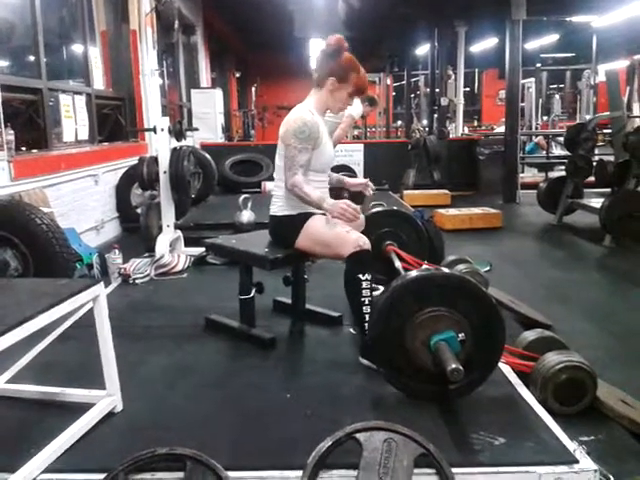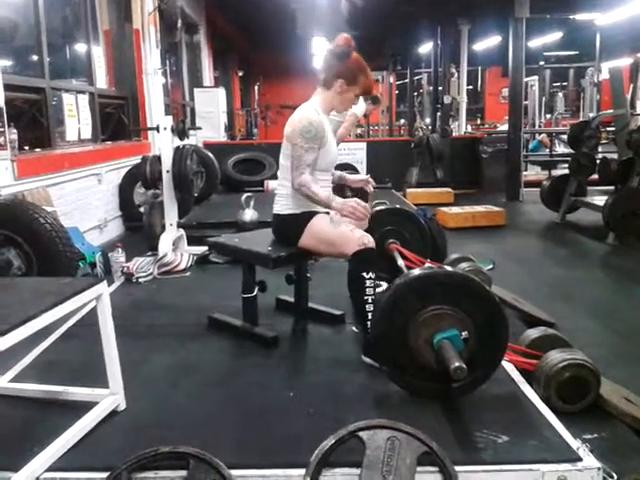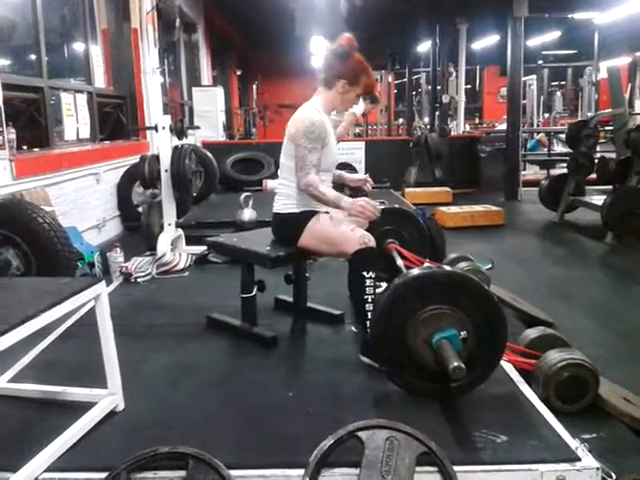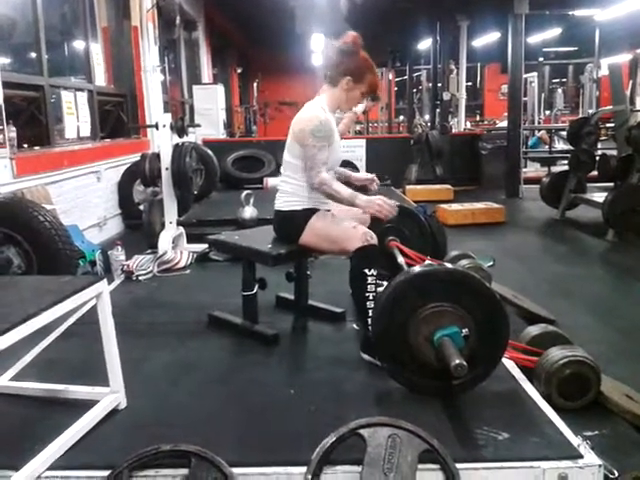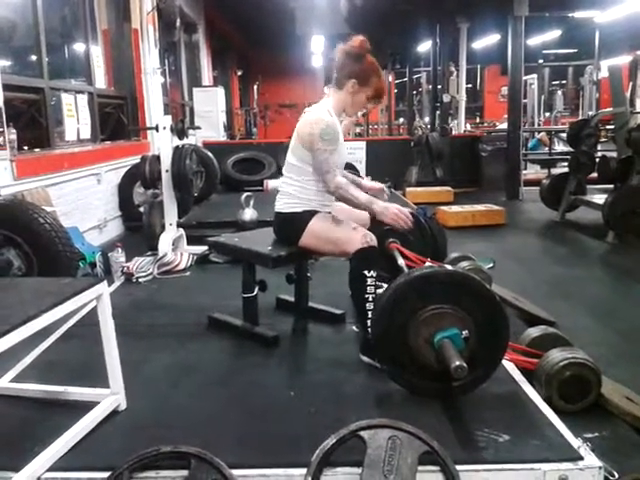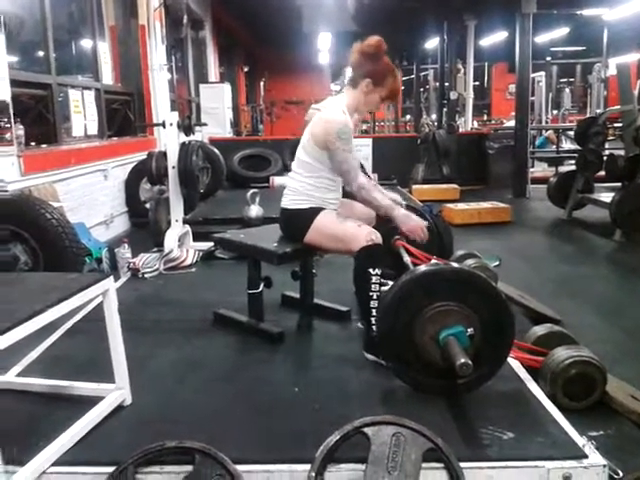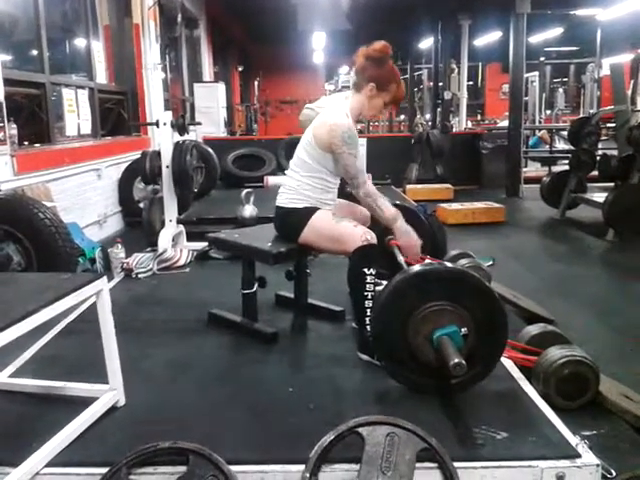
dt=0.1s
person 1, frame 1
left shoulder: (314, 118)
right shoulder: (304, 121)
right elbow: (294, 182)
left wrist: (345, 181)
right wrist: (327, 204)
left hip: (308, 213)
right hip: (291, 219)
left knee: (364, 223)
right knee: (357, 247)
left ankle: (366, 291)
right ankle: (370, 346)
person 1, frame 2
left shoulder: (318, 117)
right shoulder: (310, 120)
right elbow: (301, 182)
left wrist: (347, 178)
right wrist: (337, 204)
left hip: (310, 212)
right hip: (293, 218)
left knee: (364, 221)
right knee: (362, 245)
left ankle: (369, 293)
right ankle: (373, 345)
person 1, frame 3
left shoulder: (318, 116)
right shoulder: (312, 120)
right elbow: (306, 182)
left wrist: (345, 177)
right wrist: (346, 203)
left hip: (310, 211)
right hip: (293, 217)
left knee: (365, 221)
right knee: (362, 244)
left ankle: (369, 292)
right ankle: (371, 345)
person 1, frame 4
left shoulder: (321, 113)
right shoulder: (317, 119)
right elbow: (317, 179)
left wrist: (353, 176)
right wrist: (365, 199)
left hip: (310, 207)
right hip: (295, 214)
left knee: (369, 218)
right knee: (364, 242)
left ankle: (370, 295)
right ankle: (371, 343)
person 1, frame 5
left shoulder: (326, 115)
right shoulder: (323, 121)
right elbow: (332, 183)
left wrist: (362, 183)
right wrist: (378, 206)
left hip: (311, 209)
right hip: (295, 216)
left knee: (372, 221)
right knee: (364, 244)
left ankle: (373, 298)
right ankle: (371, 345)
person 1, frame 6
left shoulder: (338, 112)
right shoulder: (337, 121)
left elbow: (350, 173)
right elbow: (355, 181)
left wrist: (386, 200)
right wrist: (399, 214)
left hip: (318, 205)
right hip: (301, 213)
left knee: (378, 217)
right knee: (369, 242)
left ankle: (377, 295)
right ankle: (375, 343)
person 1, frame 7
left shoulder: (339, 114)
right shoulder: (340, 124)
left elbow: (355, 177)
right elbow: (359, 185)
left wrist: (390, 216)
right wrist: (398, 225)
left hip: (313, 205)
right hip: (296, 213)
left knee: (374, 220)
right knee: (364, 242)
left ankle: (372, 296)
right ankle: (369, 342)
